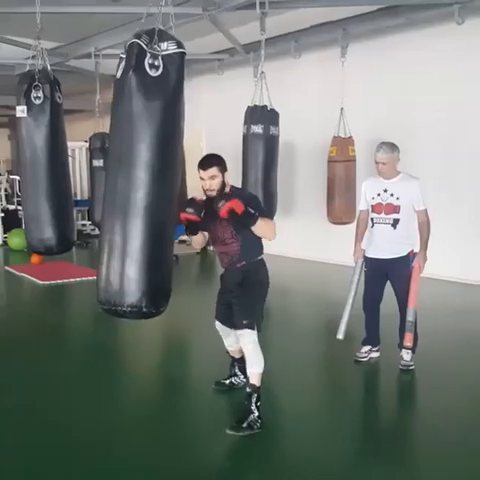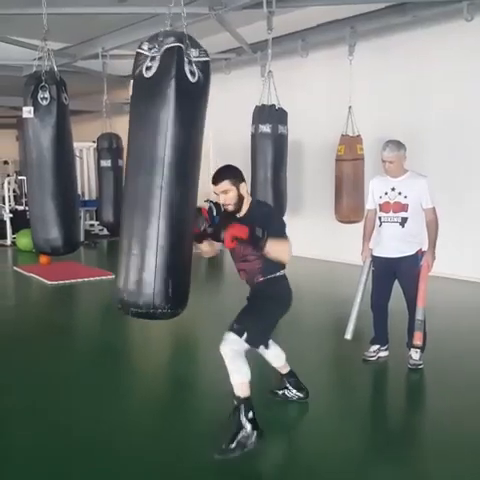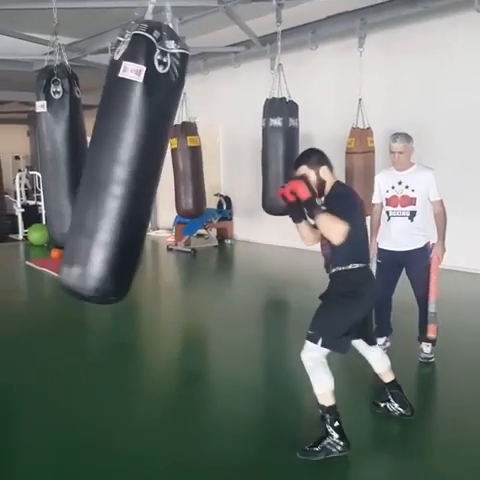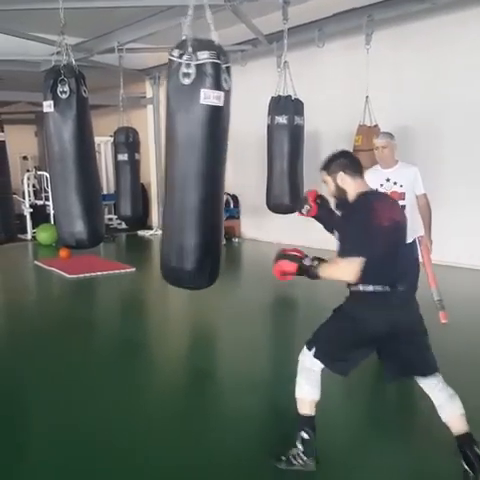
dt=0.7s
person 1, frame 1
left shoulder: (245, 198)
right shoulder: (207, 205)
left elbow: (270, 232)
right elbow: (198, 244)
left wrist: (244, 213)
right wrist: (192, 223)
left hip: (252, 274)
right hip: (230, 273)
left knee: (246, 335)
right knee: (223, 325)
left ankle: (254, 408)
right ankle: (240, 373)
person 1, frame 2
left shoulder: (266, 214)
right shoulder: (226, 217)
left elbow: (284, 254)
right elbow: (208, 249)
left wrist: (253, 236)
right wrist: (201, 234)
left hip: (273, 290)
right hip: (263, 289)
left knee: (231, 346)
right knee: (261, 341)
left ankle: (248, 425)
right ankle: (294, 387)
person 1, frame 3
left shoulder: (344, 195)
right shoulder: (330, 199)
left elbow: (338, 235)
right elbow: (310, 238)
left wrist: (310, 203)
right wrist: (297, 208)
left hip: (350, 284)
right hip: (356, 283)
left knee: (312, 353)
right knee: (364, 342)
left ankle: (335, 434)
right ankle: (397, 400)
person 1, frame 4
left shoulder: (356, 210)
right shoulder: (390, 206)
left elbow: (350, 270)
left wrist: (304, 265)
left hip: (366, 306)
right hip: (403, 304)
left knee: (309, 361)
right knee: (432, 380)
left ankle: (304, 448)
person 2, frame 1
left shoulder: (412, 184)
right shoulder: (369, 184)
left elbow: (423, 219)
left wrist: (422, 251)
right wrist: (358, 245)
left hip: (402, 256)
right hip: (373, 255)
left knee: (406, 305)
right knee: (370, 302)
left ankle: (407, 350)
right ankle: (371, 345)
person 2, frame 2
left shoulder: (420, 183)
right shoulder: (376, 183)
left elbow: (431, 217)
left wrist: (431, 250)
right wrist: (366, 244)
left hip: (410, 255)
right hip: (381, 255)
left knee: (415, 304)
right knee: (378, 302)
left ankle: (416, 349)
right ankle: (380, 344)
person 2, frame 3
left shoulder: (426, 175)
right shoulder: (381, 177)
left elbow: (438, 209)
left wrist: (440, 242)
right wrist: (373, 239)
left hip: (417, 248)
right hip: (387, 248)
left knee: (424, 297)
right knee: (381, 294)
left ankle: (426, 342)
right ankle: (383, 335)
person 2, frame 4
left shoulder: (411, 172)
right shoulder: (369, 176)
left elbow: (423, 202)
left wrist: (426, 234)
left hip: (407, 241)
left knee: (408, 287)
